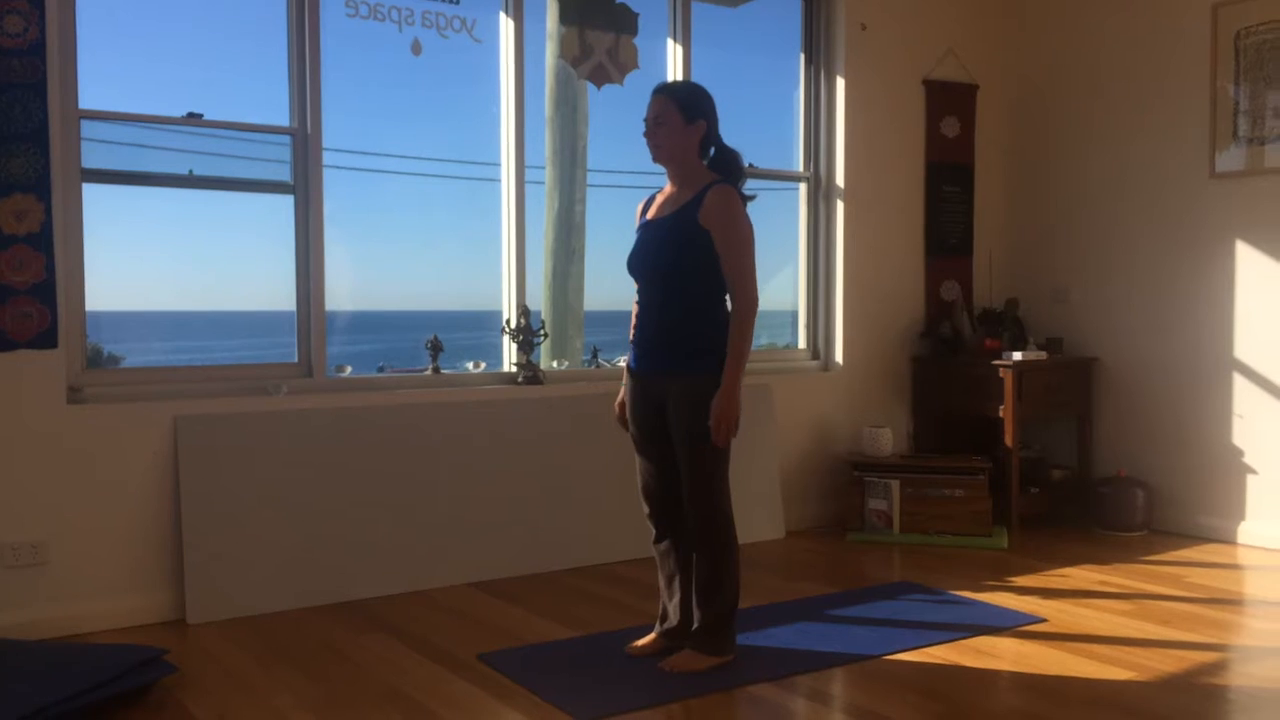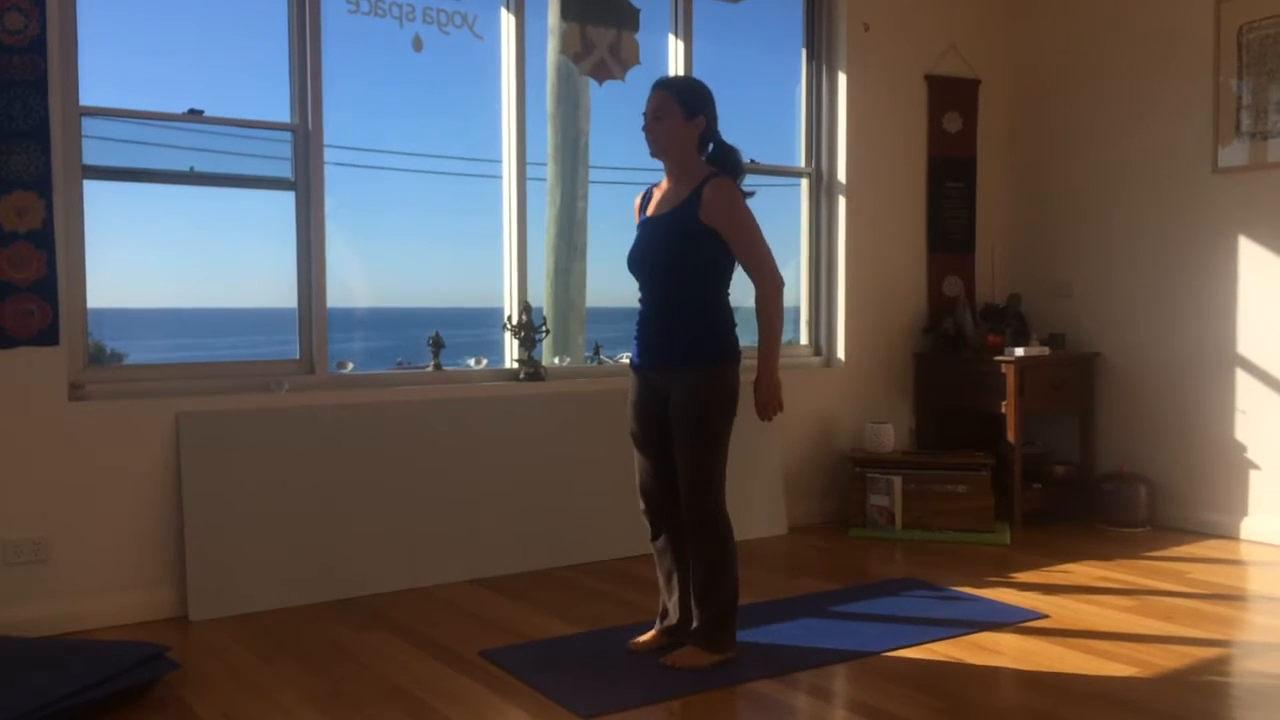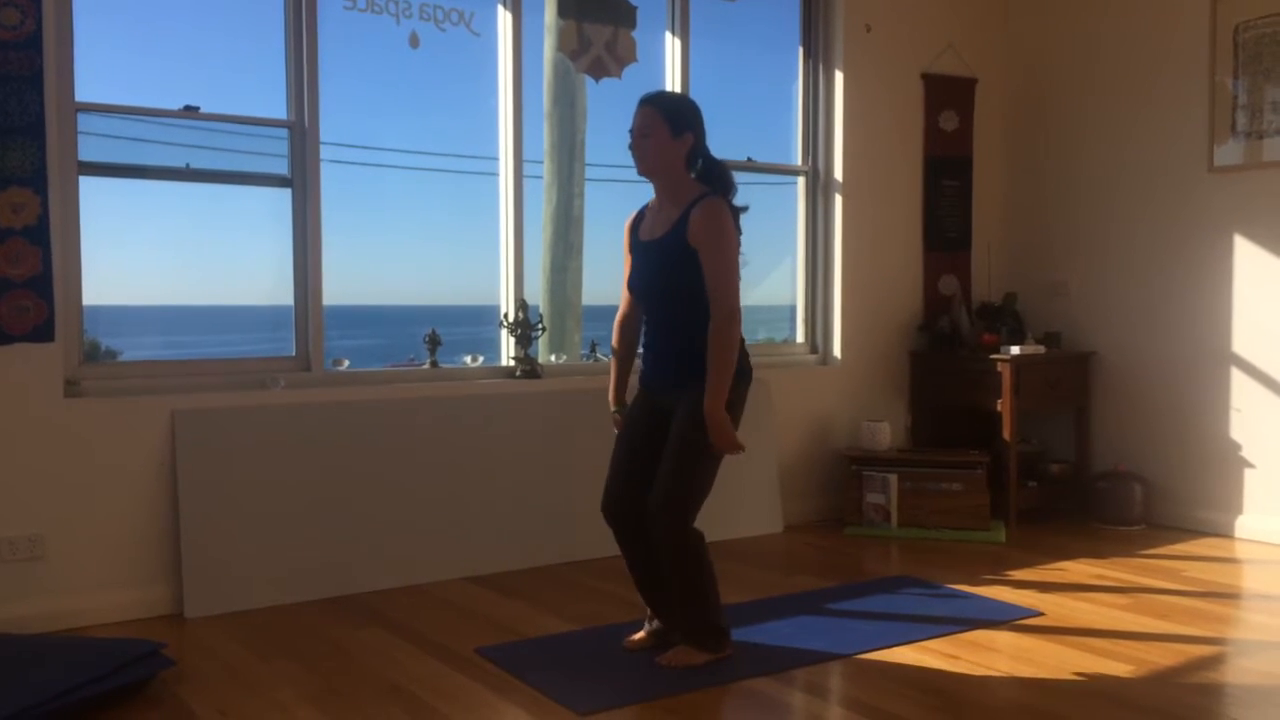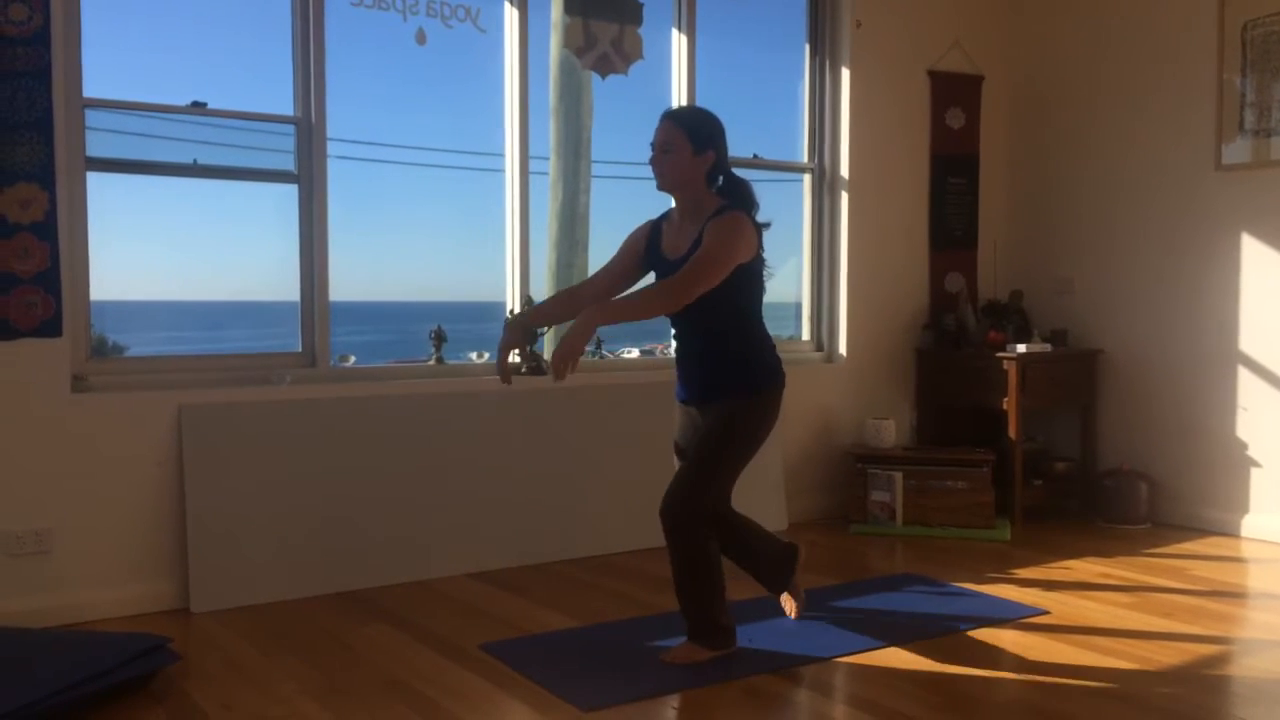
dt=1s
person 1, frame 1
left shoulder: (719, 202)
right shoulder: (649, 207)
left elbow: (744, 301)
left wrist: (730, 388)
right wrist: (628, 379)
left hip: (699, 375)
right hip: (649, 376)
left knee: (705, 506)
right knee: (662, 507)
left ankle: (713, 638)
right ankle: (674, 624)
person 1, frame 2
left shoulder: (717, 195)
right shoulder: (646, 201)
left elbow: (769, 281)
left wrist: (767, 371)
left hip: (703, 368)
right hip: (650, 367)
left knee: (699, 500)
right knee: (658, 500)
left ankle: (714, 634)
right ankle: (674, 620)
person 1, frame 3
left shoulder: (710, 214)
right shoulder: (637, 224)
left elbow: (725, 315)
left wrist: (718, 406)
right wrist: (618, 395)
left hip: (709, 384)
right hip: (658, 386)
left knee: (669, 513)
right knee: (621, 505)
left ankle: (707, 635)
right ankle: (667, 619)
person 1, frame 4
left shoulder: (733, 226)
right shoulder: (653, 234)
left elbow: (676, 294)
right elbow: (588, 290)
left wrist: (592, 321)
right wrist: (526, 320)
left hip: (747, 392)
right hip: (695, 395)
left knee: (682, 510)
right knee: (707, 511)
left ankle: (711, 635)
right ankle: (782, 565)
